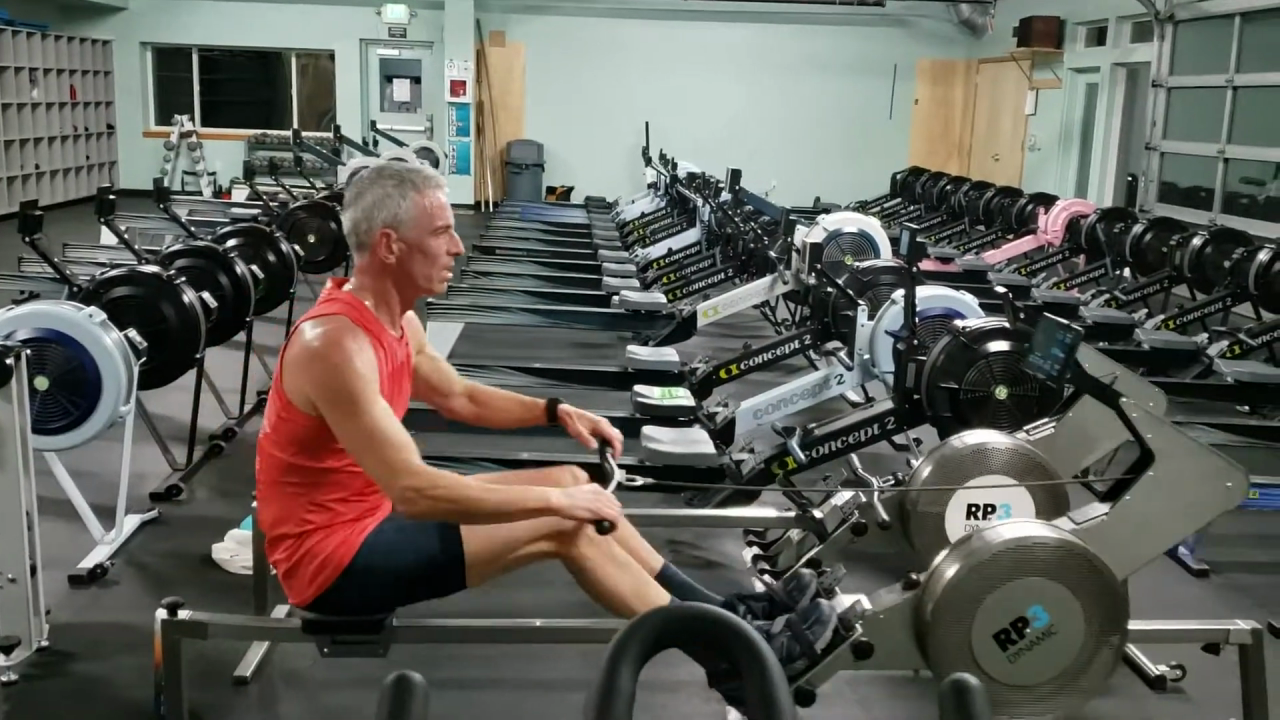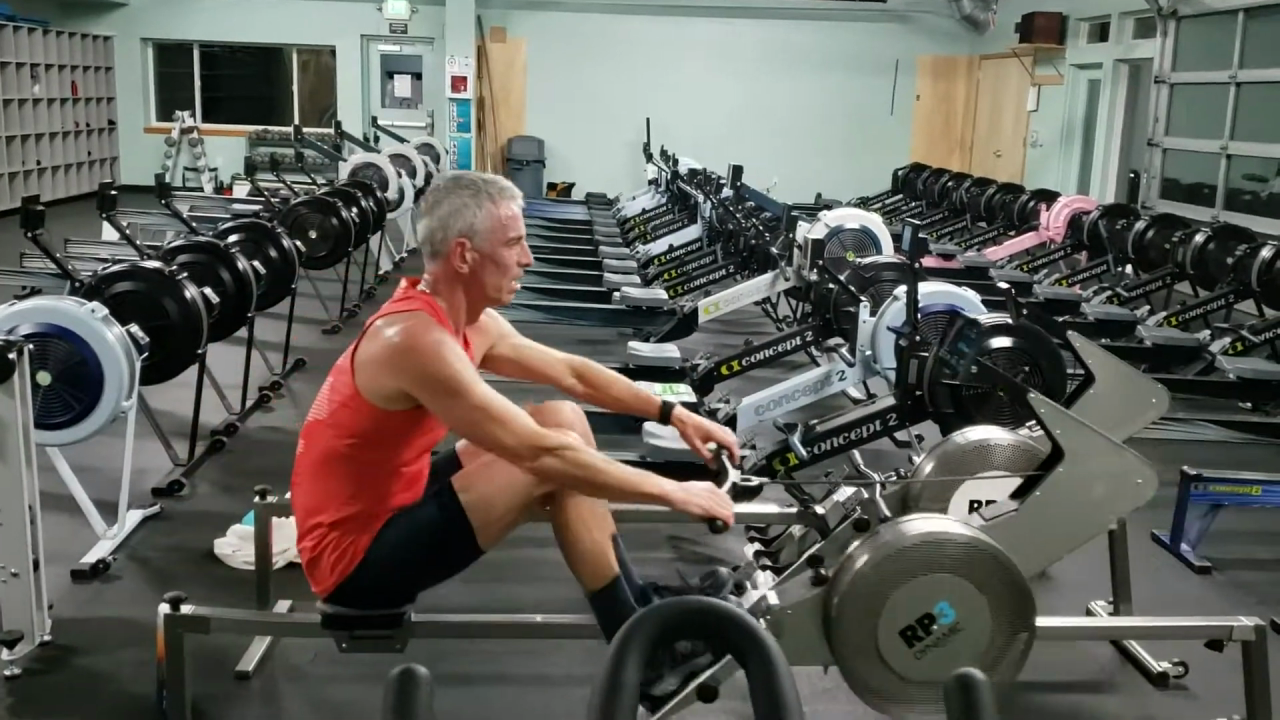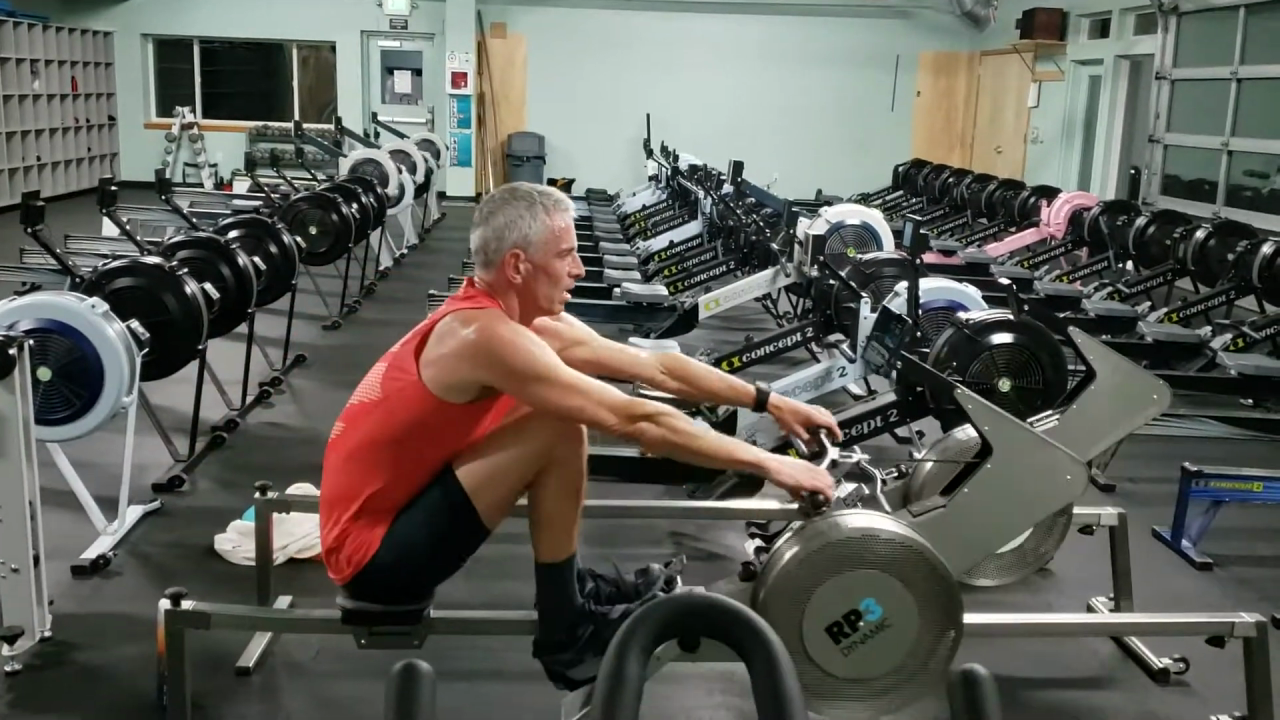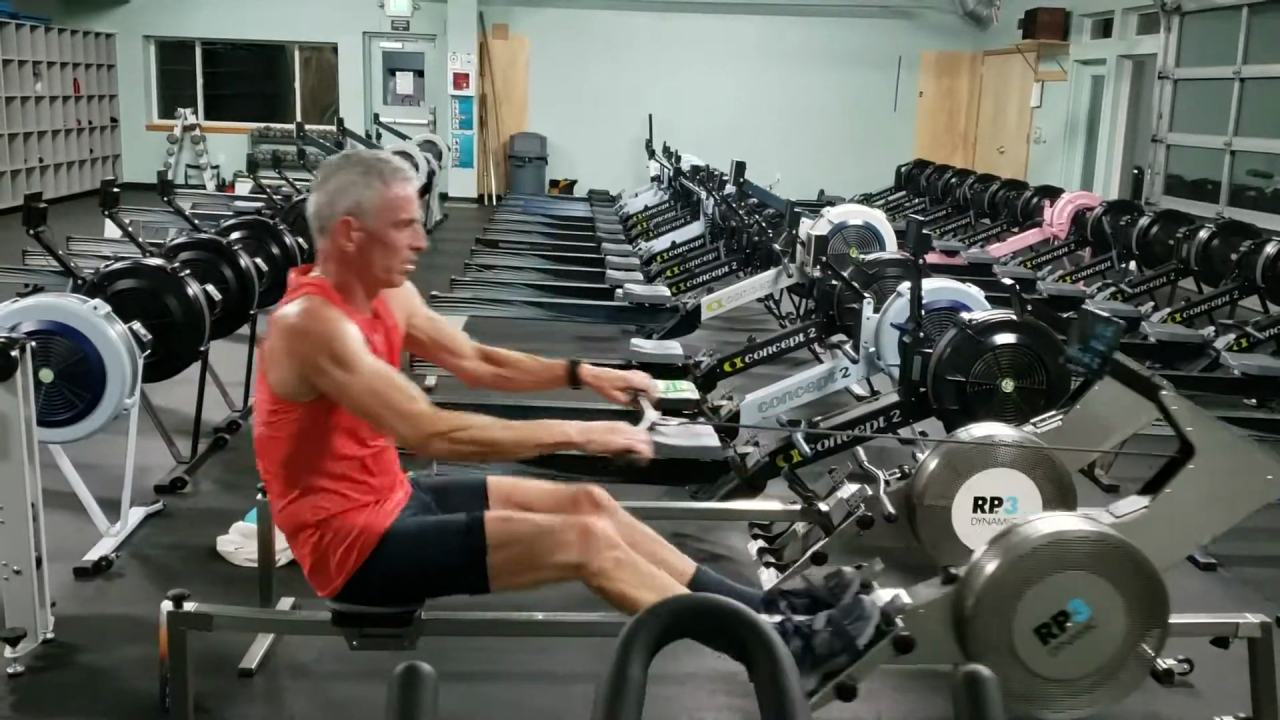
dt=0.5s
person 1, frame 1
left shoulder: (391, 315)
right shoulder: (335, 343)
left elbow: (461, 398)
right elbow: (413, 494)
left wrist: (558, 412)
right wrist: (559, 503)
left hip: (368, 521)
right hip: (335, 563)
left knee: (569, 487)
right knee: (562, 521)
left ankle: (724, 615)
person 1, frame 2
left shoulder: (467, 317)
right shoulder: (417, 340)
left elbow: (572, 371)
right elbow: (541, 455)
left wrist: (676, 415)
right wrist: (672, 492)
left hip: (386, 509)
right hip: (354, 556)
left knee: (563, 419)
right knee: (554, 458)
left ankle: (636, 602)
person 1, frame 3
left shoulder: (530, 319)
right shoulder: (488, 336)
left elbow: (658, 368)
right elbow: (637, 419)
left wrist: (773, 401)
right wrist: (768, 463)
left hip: (407, 498)
right hip: (373, 551)
left knee: (567, 412)
right knee: (563, 430)
left ankle: (576, 593)
right ankle: (567, 634)
person 1, frame 4
left shoulder: (385, 293)
right shoulder: (310, 324)
left elbow: (474, 360)
right elbow: (435, 434)
left wrist: (577, 374)
right wrist: (574, 435)
left hip: (389, 504)
right hip: (356, 549)
left knee: (588, 503)
right knee: (587, 541)
left ankle: (766, 610)
